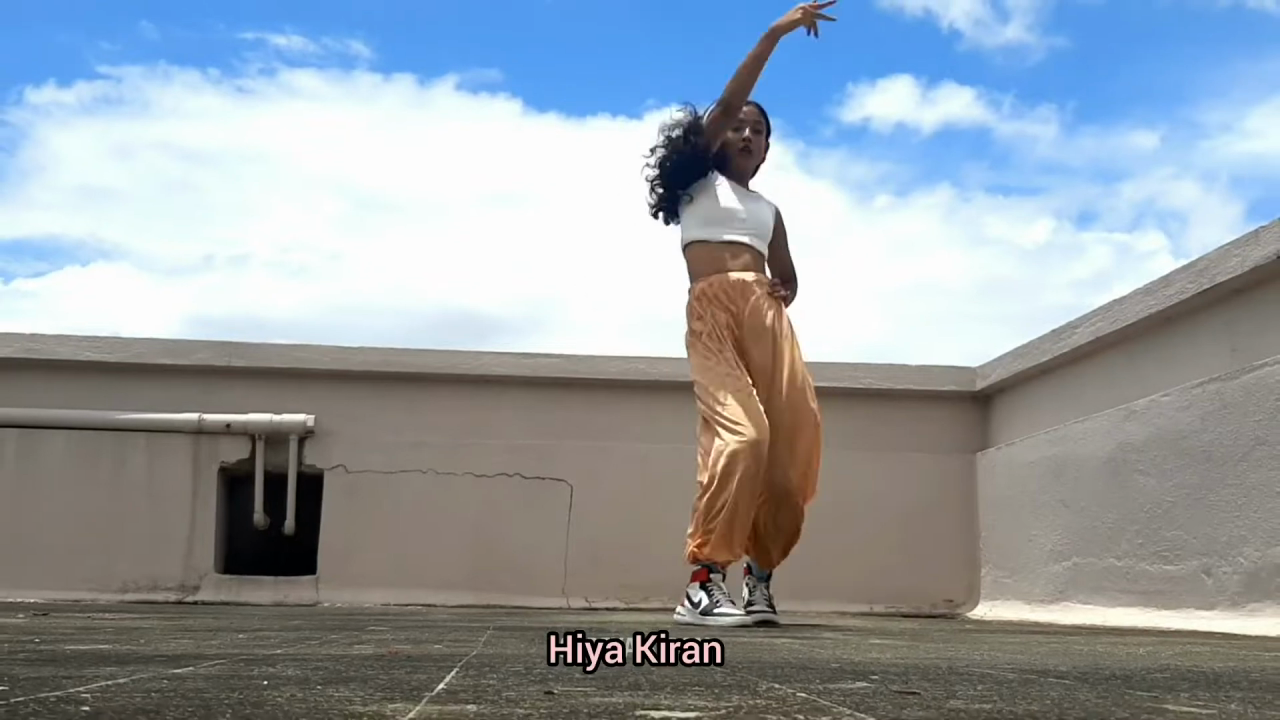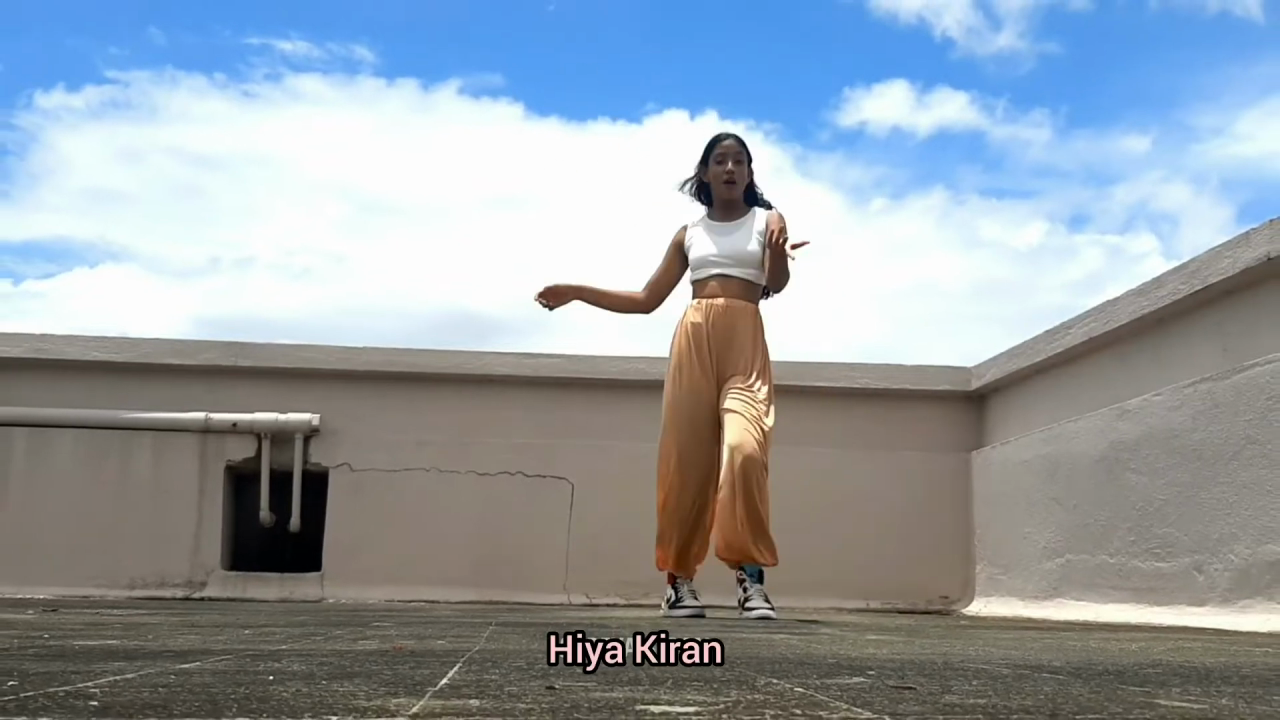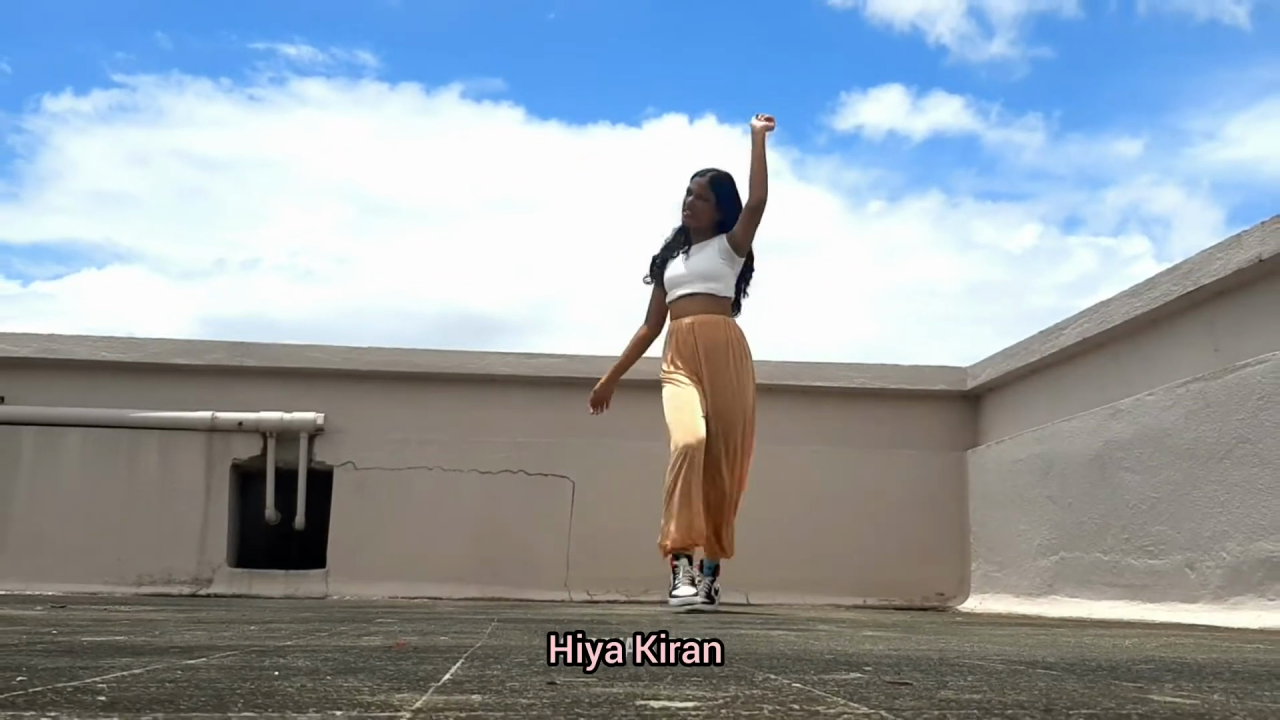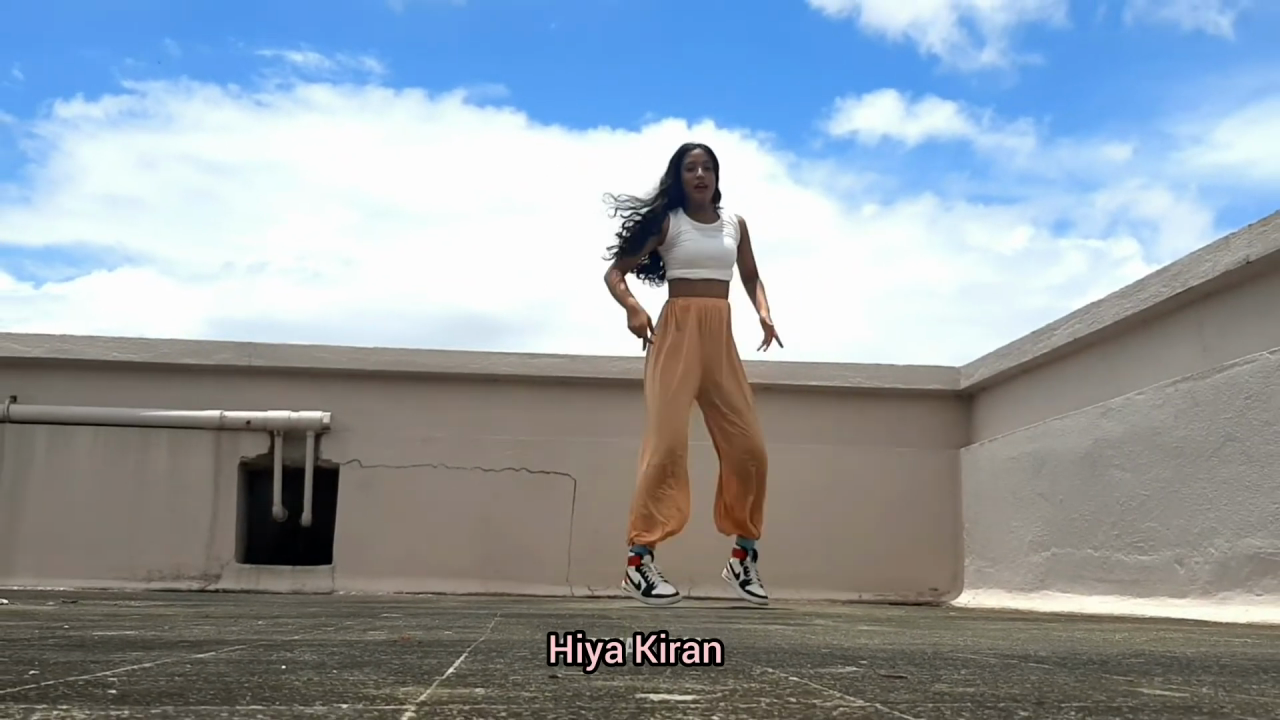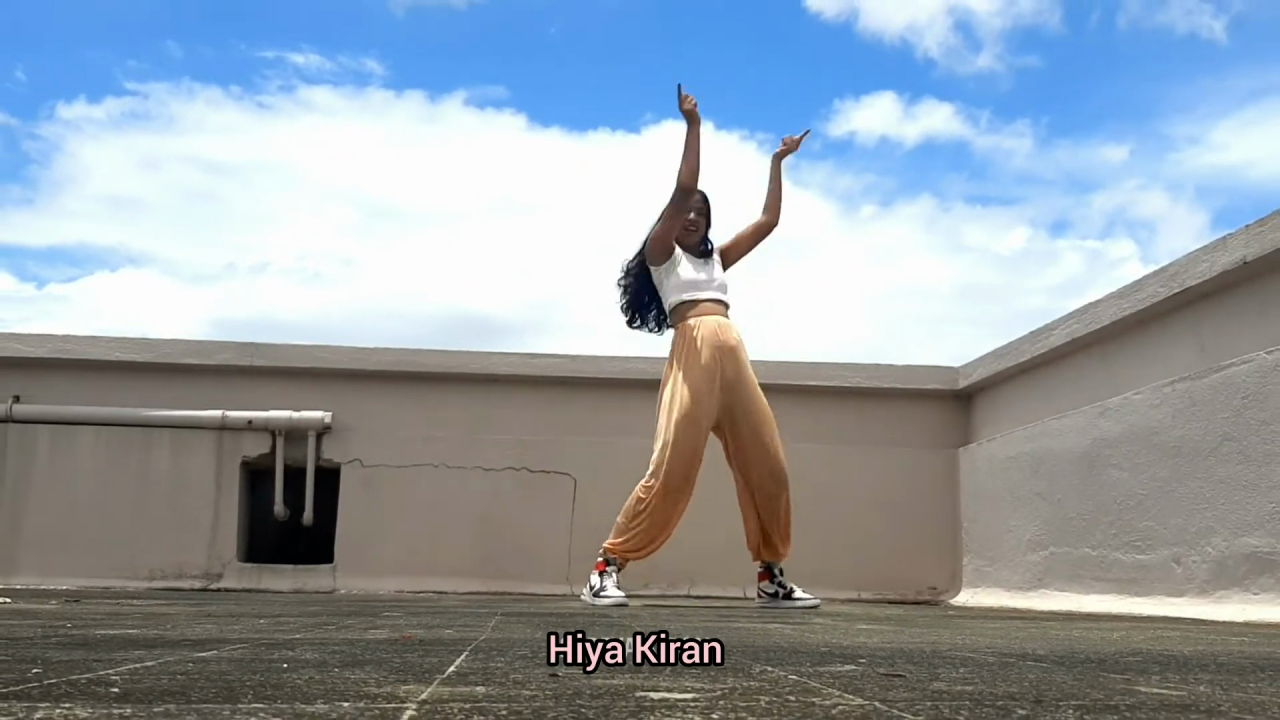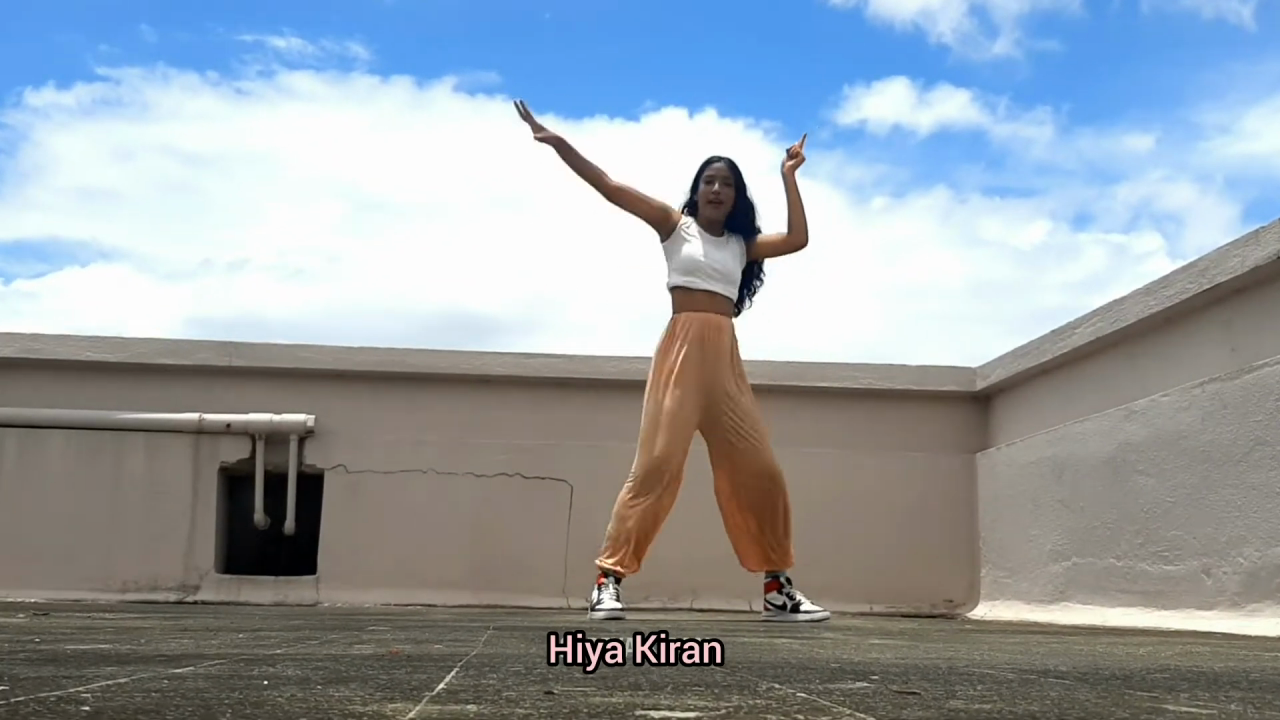
dt=0.7s
person 1, frame 1
left shoulder: (766, 204)
right shoulder: (702, 170)
left elbow: (789, 284)
right elbow: (726, 104)
left wrist: (775, 307)
left hip: (766, 324)
right hip: (712, 324)
left knee: (794, 461)
right knee: (741, 439)
left ankle: (759, 568)
right ankle: (703, 586)
person 1, frame 2
left shoulder: (767, 220)
right shoulder: (688, 234)
left elbow: (776, 283)
right elbow: (645, 300)
left wrist: (777, 258)
right wrist: (579, 292)
left hip: (745, 340)
right hip: (694, 338)
left knee: (744, 452)
right knee: (684, 465)
left ankle: (752, 579)
right ankle: (677, 577)
person 1, frame 3
left shoulder: (730, 242)
right shoulder: (670, 255)
left elbow: (757, 202)
right elbow: (648, 325)
left wrist: (758, 139)
right wrist: (608, 378)
left hip: (725, 351)
right hip: (675, 357)
left knee: (724, 462)
right knee: (688, 443)
left ankle: (709, 571)
right ankle: (682, 557)
person 1, frame 4
left shoulder: (735, 224)
right shoulder: (666, 223)
left elbow: (751, 277)
right elbow: (614, 272)
left wrist: (764, 313)
right wrist: (632, 306)
left hip: (721, 337)
right hip: (677, 331)
left knee: (748, 447)
right knee: (667, 442)
left ankle: (744, 556)
right ankle: (640, 557)
person 1, frame 5
left shoulder: (716, 258)
right shoulder: (660, 251)
left elbow: (769, 221)
right elbow: (683, 192)
left wrist: (777, 163)
right wrist: (694, 133)
left hip: (735, 360)
right hip: (691, 354)
left knee: (768, 469)
right knee: (673, 468)
left ankle: (771, 574)
right ankle: (608, 564)
person 1, frame 6
left shoulder: (743, 244)
right shoulder: (674, 223)
left elbow: (797, 239)
right elbow: (609, 188)
left wrist: (788, 175)
right wrist: (556, 142)
left hip: (726, 357)
right hip: (681, 348)
left knee: (760, 470)
right knee: (658, 464)
left ankle: (778, 585)
right ankle: (609, 577)
